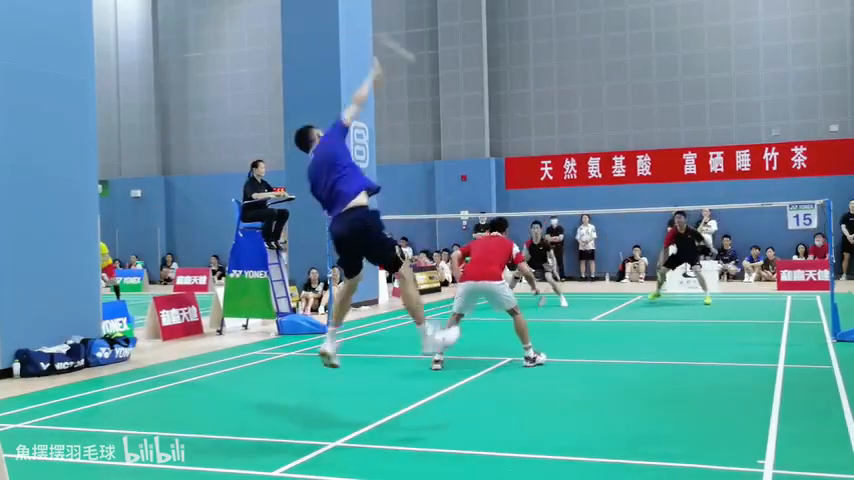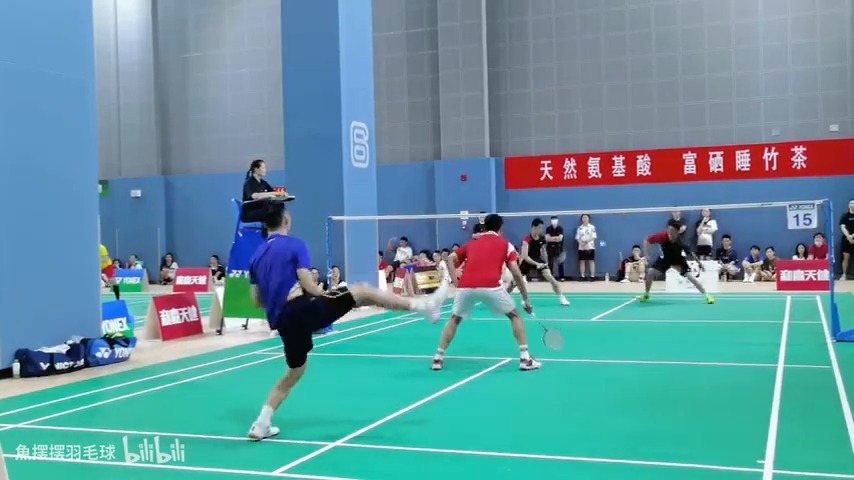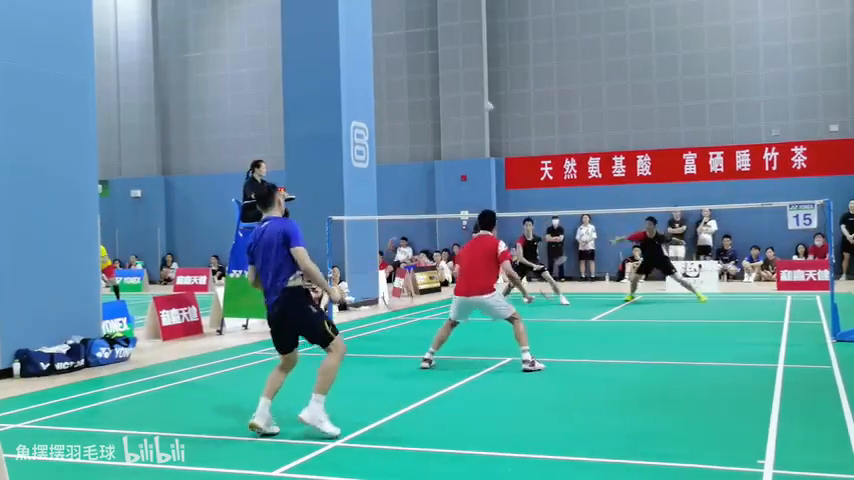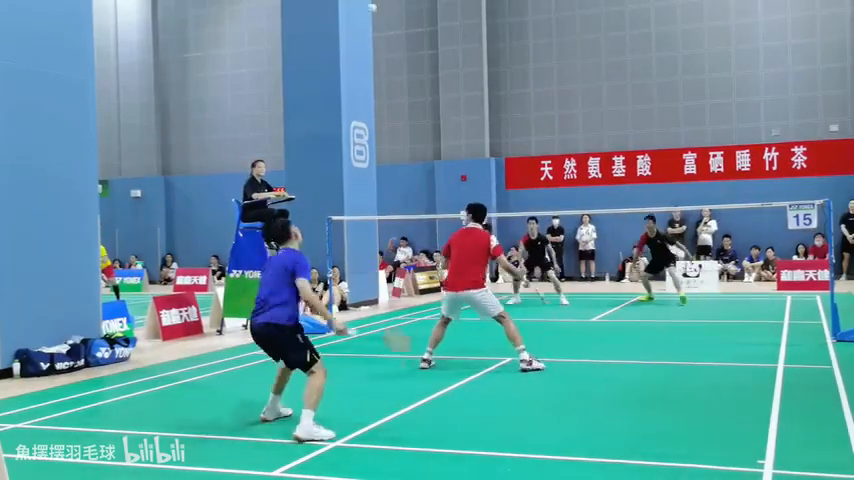
dt=0.3s
person 1, frame 1
left shoulder: (313, 173)
right shoulder: (331, 134)
right elbow: (355, 106)
left hip: (341, 227)
right hip: (361, 219)
left knee: (350, 283)
right knee: (404, 273)
left ankle: (331, 341)
person 1, frame 2
left shoulder: (257, 255)
right shoulder: (294, 245)
left elbow: (256, 299)
right elbow: (309, 286)
right wrist: (327, 297)
left hip: (283, 320)
right hip: (303, 308)
left knee: (294, 372)
right knee: (363, 292)
left ankle: (261, 424)
person 1, frame 3
left shoulder: (255, 236)
right shoulder: (288, 226)
left elbow: (253, 280)
right elbow: (304, 263)
right wrist: (330, 290)
left hip: (274, 307)
right hip: (295, 299)
left knee: (287, 362)
right knee: (336, 349)
left ankle: (262, 416)
right ankle: (314, 410)
person 1, frame 4
left shoulder: (271, 262)
right shoulder: (298, 258)
right elbow: (306, 294)
right wrist: (332, 320)
left hip: (258, 325)
right hip: (280, 325)
left knee: (291, 361)
right knee: (317, 371)
left ankle: (272, 408)
right ankle: (307, 426)
person 2, frame 1
left shoulder: (476, 242)
right shoulder: (510, 245)
left elbow: (455, 256)
right elbow: (525, 271)
left wrist: (459, 278)
right wrist: (535, 287)
left hip: (468, 281)
right hip: (493, 281)
left knee: (455, 317)
right knee: (516, 313)
left ankle: (438, 358)
right ankle: (530, 355)
person 2, frame 2
left shoulder: (471, 243)
right shoulder: (505, 244)
left elbow: (451, 259)
right elbow: (516, 272)
left wrist: (456, 281)
right wrist: (526, 299)
left hip: (465, 287)
right hip: (490, 287)
left knee: (455, 319)
right knee: (515, 316)
left ankle: (438, 358)
right ankle: (525, 359)
person 2, frame 3
left shoulder: (467, 246)
right shoulder: (498, 244)
left elbow: (458, 270)
right elbow: (509, 272)
right wrist: (525, 293)
left hip: (461, 294)
right hip: (485, 294)
left knee: (451, 323)
right knee: (516, 319)
left ankle: (428, 358)
right ankle: (527, 360)
person 2, frame 4
left shoulder: (454, 237)
right shoulder: (488, 238)
left elbow: (444, 262)
right elbow: (505, 265)
right wrist: (521, 276)
left hip: (451, 289)
right hip: (475, 290)
left knee: (443, 321)
right knee: (505, 319)
left ankle: (427, 358)
right ankle: (525, 359)
